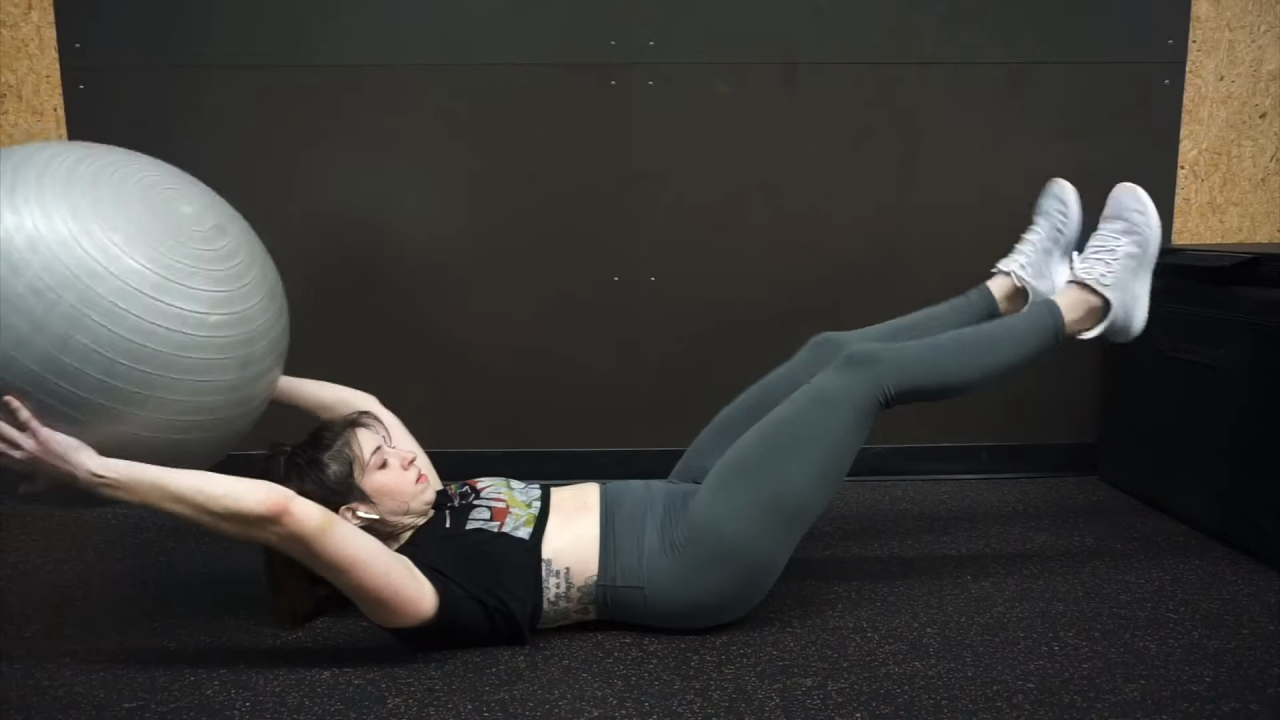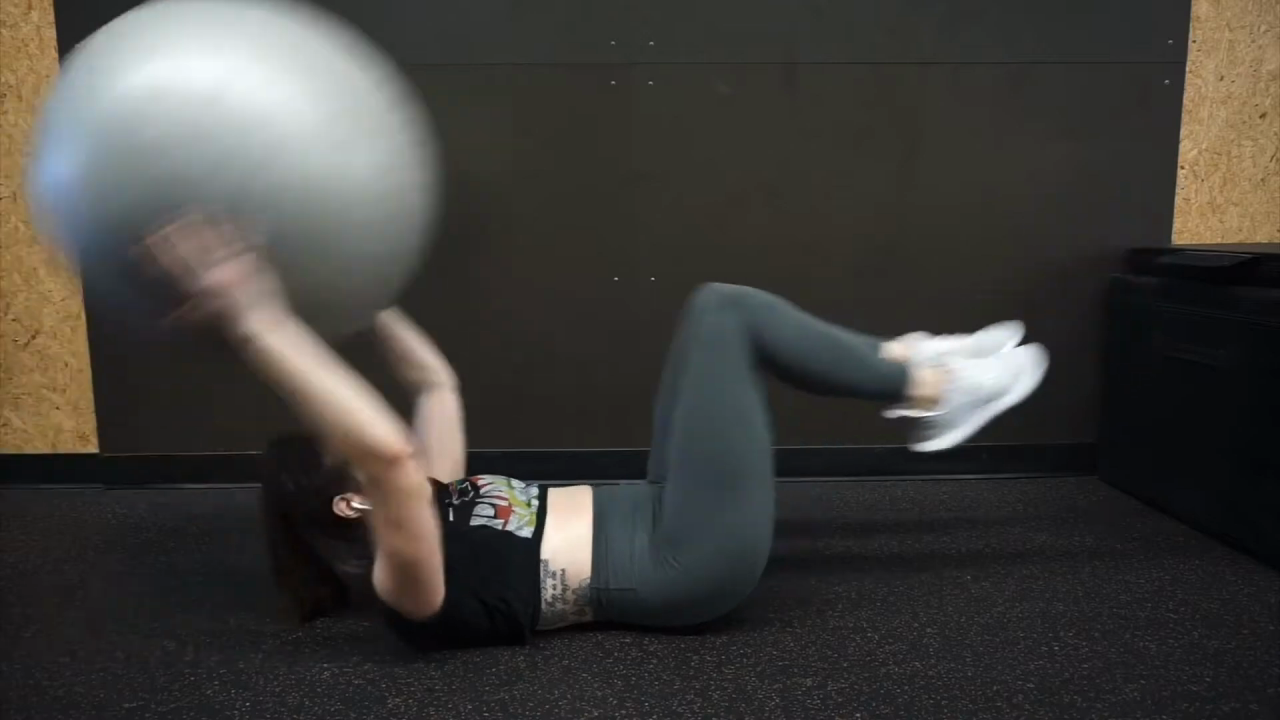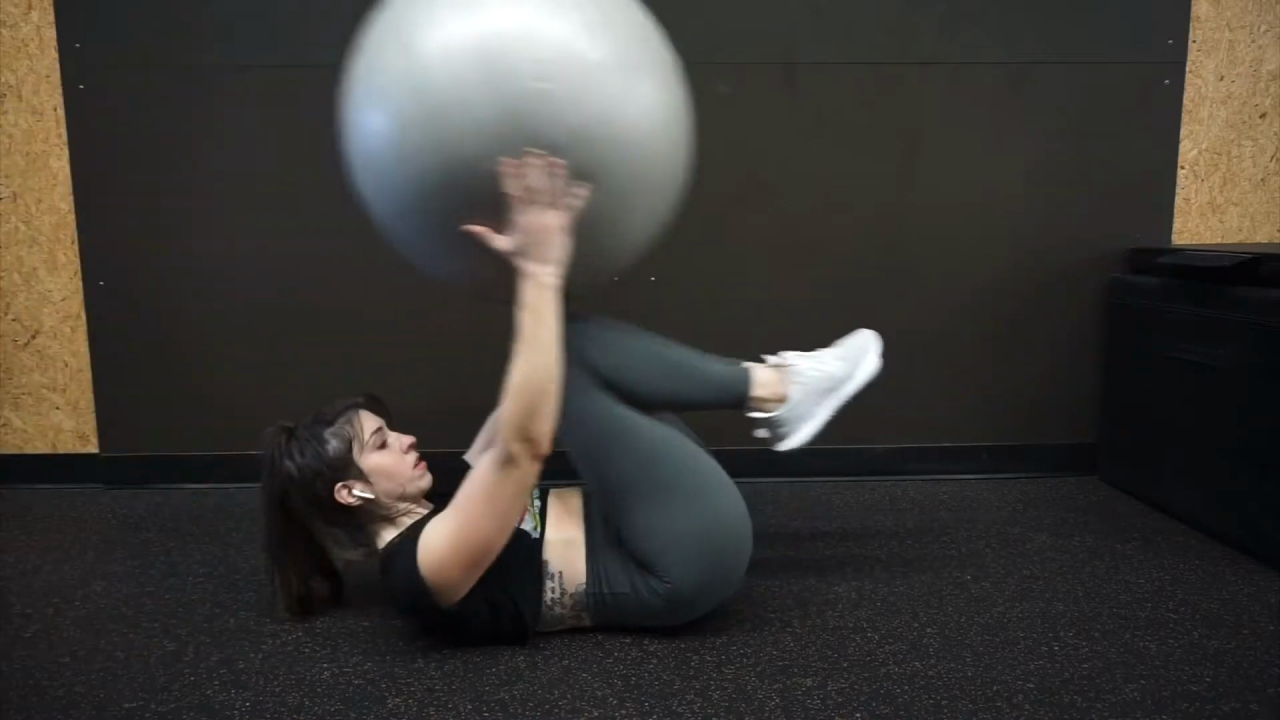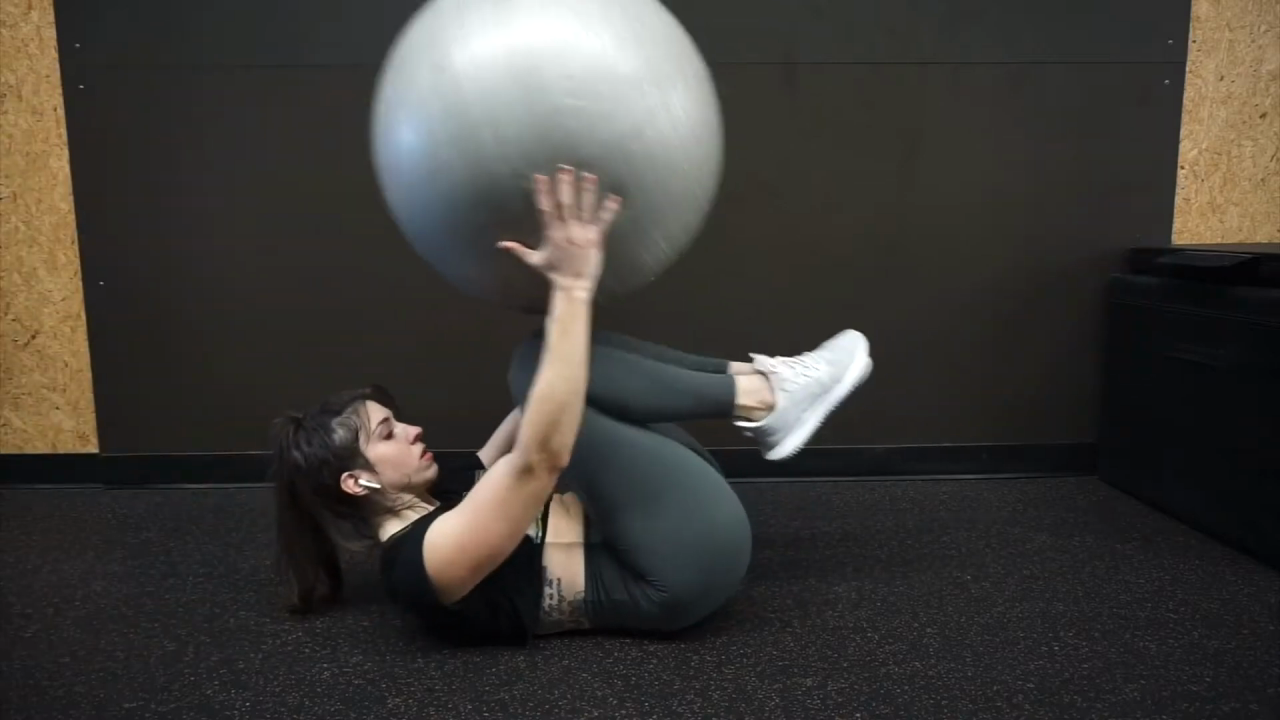
dt=0.3s
person 1, frame 1
left shoulder: (431, 516)
right shoulder: (416, 591)
left elbow: (364, 403)
right elbow: (282, 510)
right wrist: (95, 468)
left hip: (672, 510)
right hip: (699, 561)
left knee: (832, 351)
right knee: (859, 368)
left ankle: (1019, 289)
right ankle: (1083, 306)
person 1, frame 2
left shoulder: (432, 508)
right shoulder: (406, 588)
left elbow: (434, 380)
right elbow: (384, 447)
right wrist: (254, 321)
left hip: (655, 529)
right hip: (695, 569)
left knee: (719, 326)
right knee: (722, 308)
left ankle: (913, 366)
right ankle: (930, 393)
person 1, frame 3
left shoulder: (424, 512)
right shoulder: (426, 565)
left elbow: (515, 407)
right elbow: (523, 443)
left wrist: (535, 270)
right wrist: (540, 274)
left hip: (676, 537)
right hip: (691, 555)
left knee: (568, 355)
right knee: (573, 348)
left ankle: (774, 384)
right ankle: (774, 391)
person 1, frame 4
left shoulder: (436, 501)
right shoulder: (430, 559)
left elbow: (540, 408)
right elbow: (545, 449)
left wrist: (563, 278)
right wrist: (573, 284)
left hip: (679, 537)
right hip: (687, 560)
left knee: (552, 362)
right knee: (549, 363)
left ankle: (761, 386)
right ankle: (762, 397)
